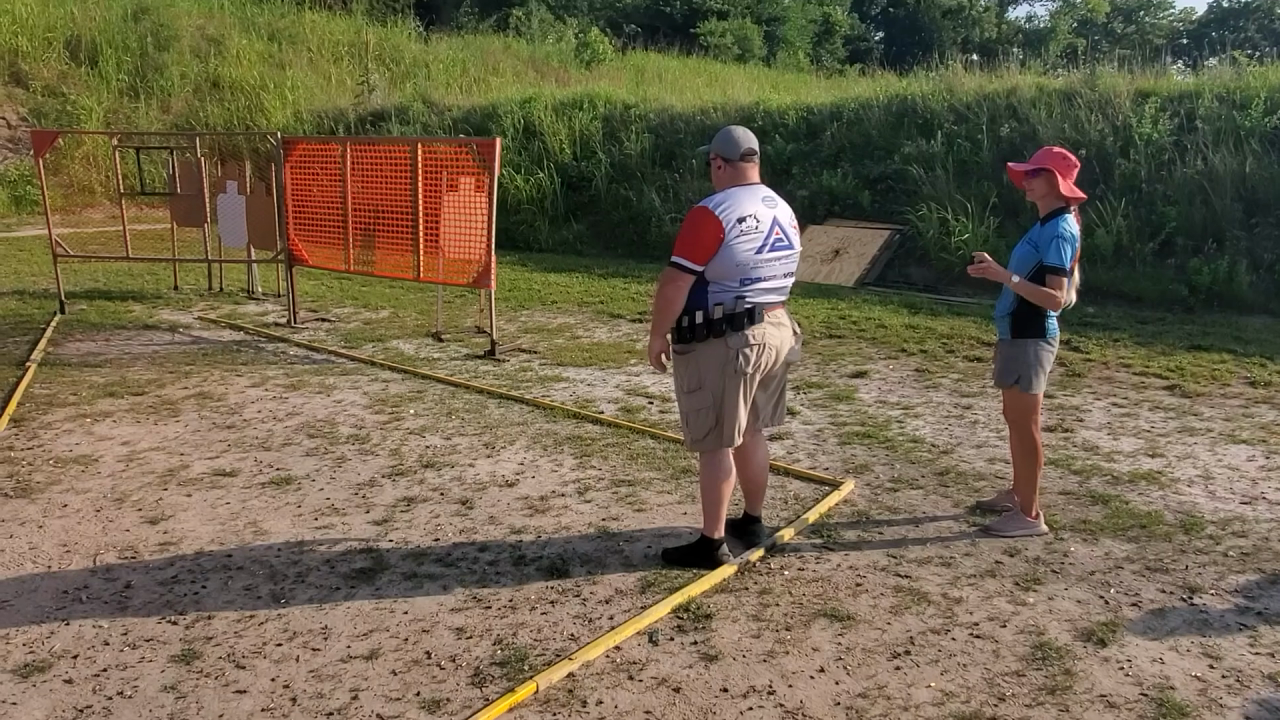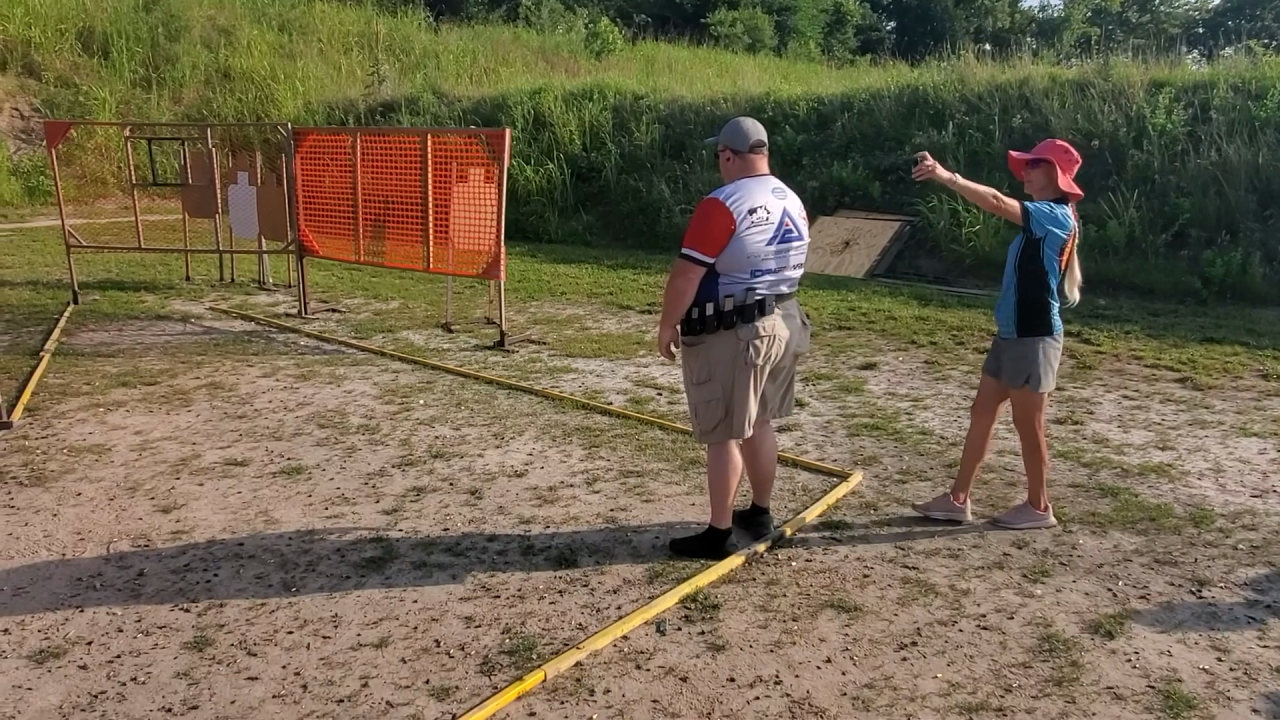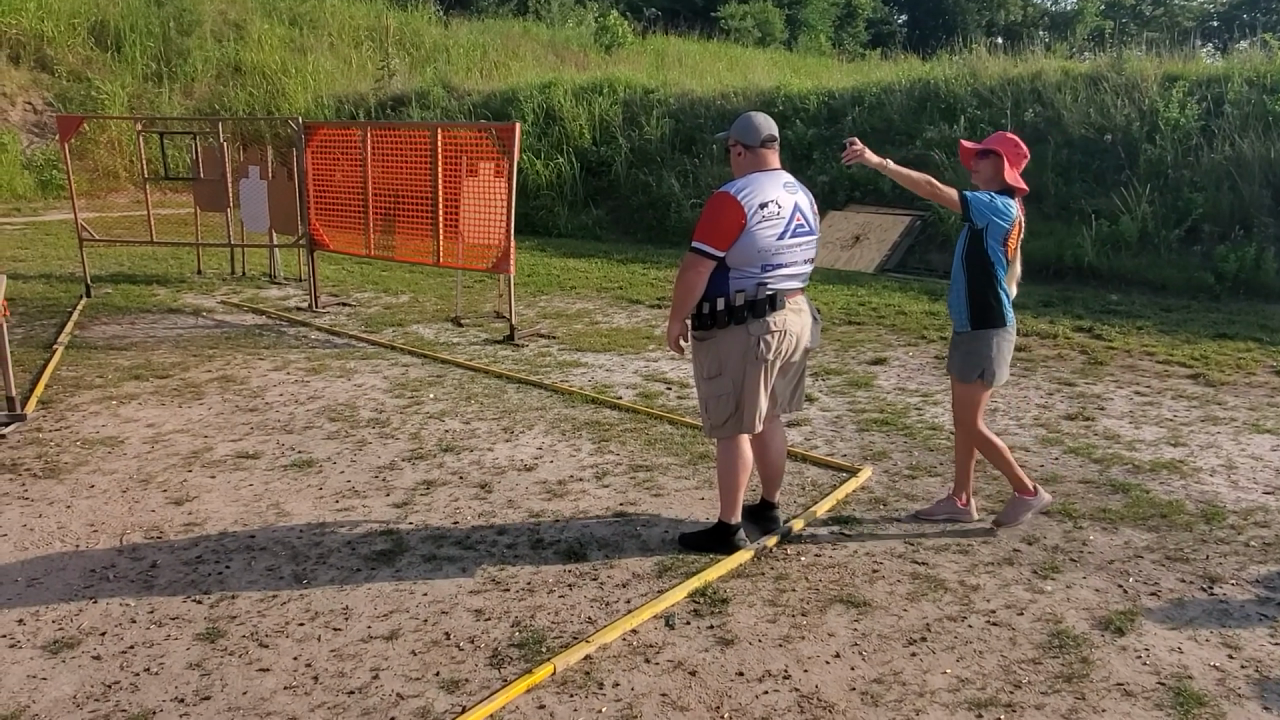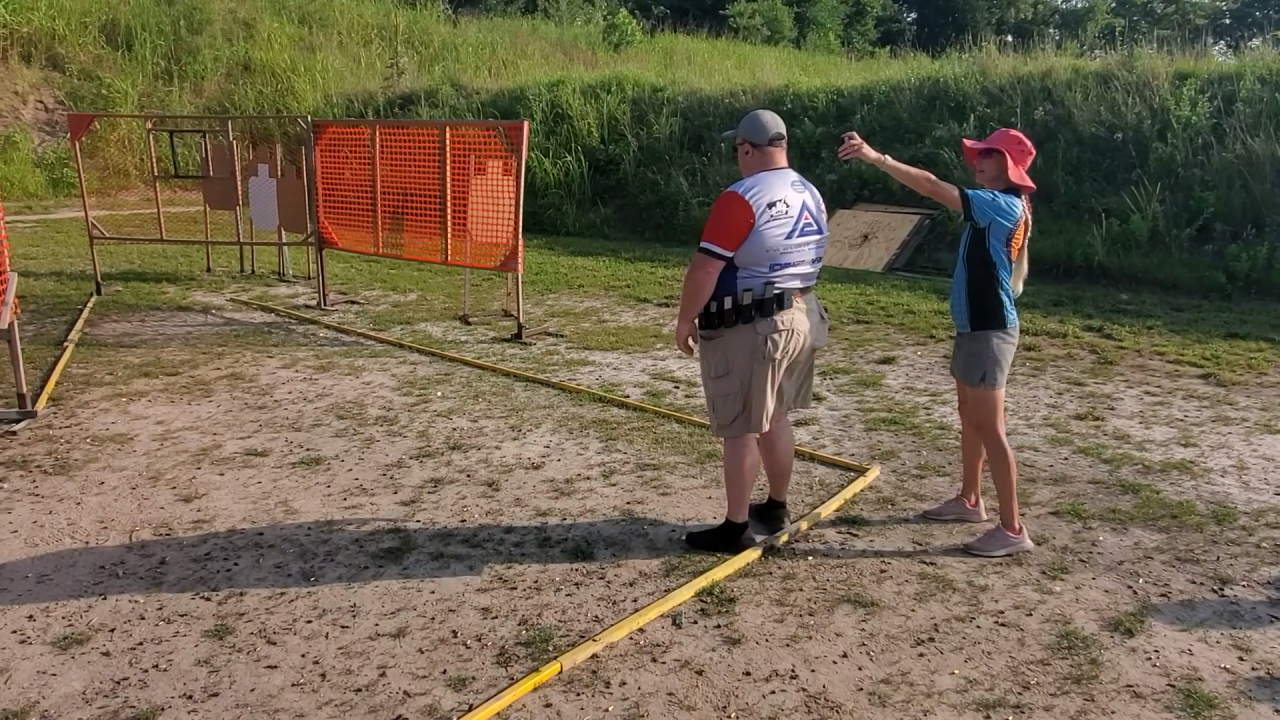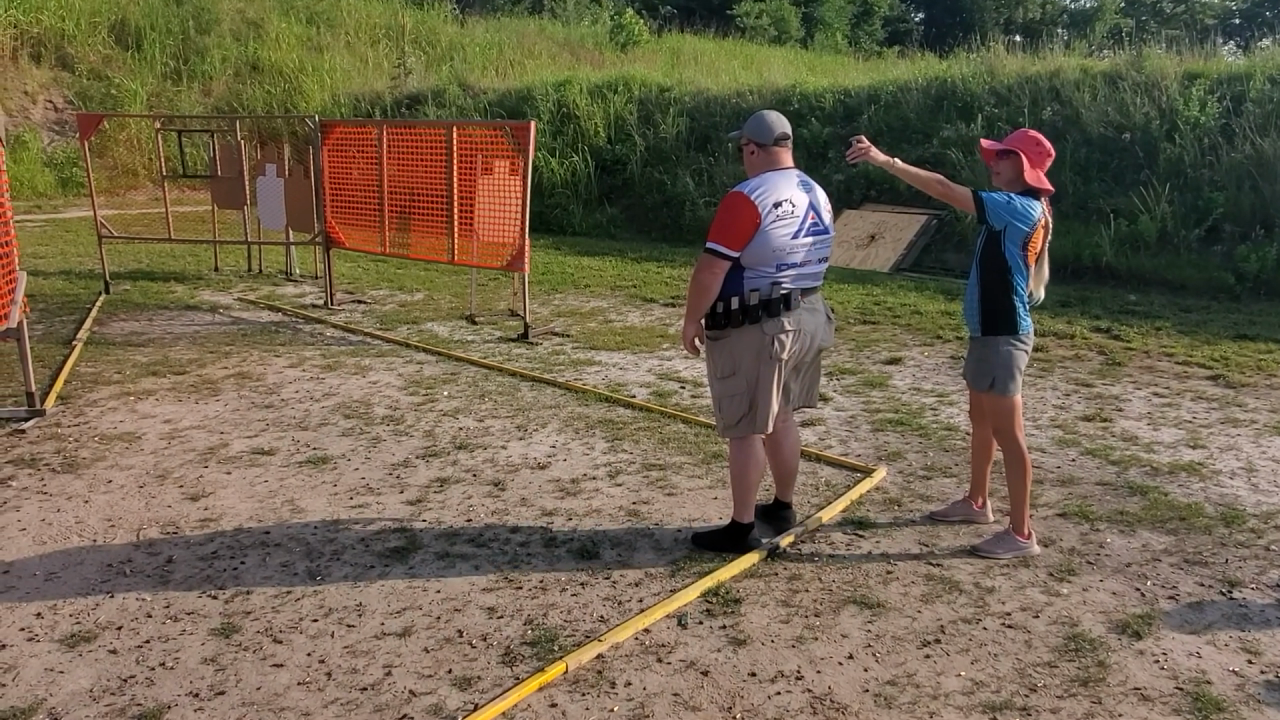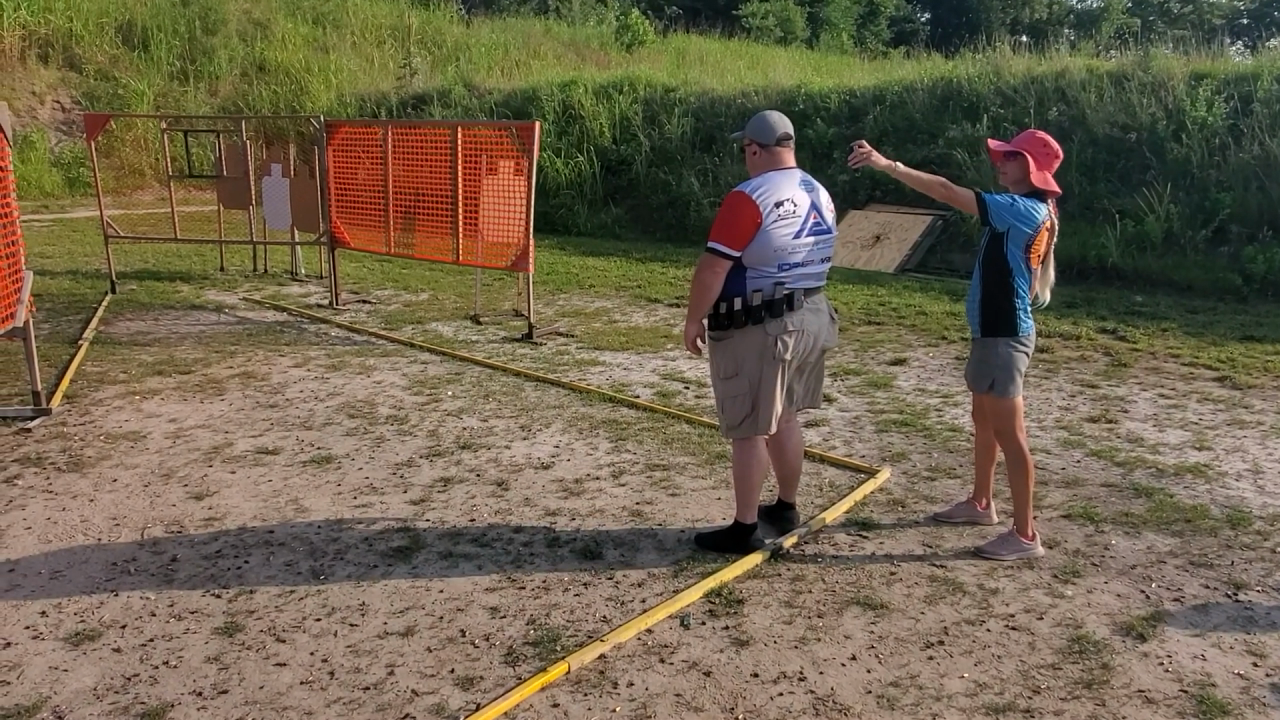
dt=0.7s
person 1, frame 1
left shoulder: (712, 212)
right shoulder: (784, 212)
left elbow: (675, 282)
left wrist: (658, 335)
left hip: (722, 341)
right hip: (775, 331)
left knee: (716, 443)
right knee: (750, 432)
left ankle: (712, 542)
right ankle: (752, 521)
person 1, frame 2
left shoulder: (722, 204)
right shoulder: (792, 202)
left elbow: (686, 274)
left wrist: (668, 325)
left hip: (730, 334)
right hip: (781, 324)
left knee: (724, 434)
right knee: (758, 423)
left ankle: (719, 533)
right ankle: (760, 513)
person 1, frame 3
left shoulder: (733, 198)
right shoulder: (803, 197)
left elbow: (696, 267)
left wrist: (677, 319)
left hip: (741, 327)
right hip: (795, 316)
left knee: (733, 428)
right knee: (768, 419)
left ankle: (728, 527)
right ankle: (769, 508)
person 1, frame 4
left shoulder: (741, 198)
right shoulder: (811, 195)
left elbow: (705, 268)
left wrist: (686, 319)
left hip: (749, 327)
right hip: (802, 316)
left knee: (740, 428)
right knee: (775, 417)
left ankle: (736, 527)
right ankle: (776, 507)
person 1, frame 5
left shoulder: (747, 198)
right shoulder: (817, 195)
left elbow: (711, 268)
left wrist: (692, 320)
left hip: (755, 327)
right hip: (808, 317)
left knee: (746, 429)
right knee: (781, 418)
left ankle: (742, 528)
right ankle: (782, 507)
person 1, frame 6
left shoulder: (749, 197)
right shoulder: (819, 194)
left elbow: (713, 268)
left wrist: (694, 320)
left hip: (757, 328)
right hip: (812, 317)
left knee: (749, 430)
right knee: (783, 418)
left ankle: (744, 529)
right ankle: (786, 507)
person 2, frame 1
left shoulder: (1061, 230)
right shoulder: (1044, 225)
left elbow: (1054, 297)
left wrist: (1003, 276)
right wrist: (996, 270)
left hip: (1032, 339)
right hip: (1017, 335)
left knee: (1025, 426)
right knee: (1015, 420)
left ankle: (1030, 514)
right ankle: (1018, 492)
person 2, frame 2
left shoulder: (1056, 216)
right shoulder: (1039, 219)
left elbow: (998, 203)
left wrist: (946, 176)
left hip: (1034, 338)
right hip: (1010, 333)
left knee: (1027, 424)
right knee: (981, 413)
left ankle: (1038, 507)
right ankle: (958, 498)
person 2, frame 3
left shoulder: (999, 206)
right shoulder: (993, 208)
left elbow: (934, 190)
left wrist: (878, 162)
left hip: (987, 330)
right hip: (970, 327)
left knee: (971, 424)
right knee: (962, 418)
left ankle: (1027, 492)
right ankle: (962, 499)
person 2, frame 4
left shoulder: (1004, 205)
right shoulder: (995, 206)
left elbow: (933, 187)
left wrist: (875, 158)
left hip: (990, 331)
right hip: (974, 327)
left knee: (989, 429)
right knee: (969, 418)
left ankle: (1012, 529)
right ankle: (969, 500)
person 2, frame 5
left shoulder: (1020, 208)
right shoulder: (1016, 208)
left elbow: (945, 190)
left wrist: (885, 161)
left hip: (1003, 336)
right hip: (989, 330)
left knee: (1007, 433)
right knee: (980, 419)
left ankle: (1021, 533)
right ankle: (976, 501)
person 2, frame 6
left shoulder: (1024, 210)
right shoulder: (1026, 210)
left elbow: (948, 193)
left wrist: (887, 165)
left hip: (1004, 336)
right hip: (993, 331)
left knee: (1008, 433)
right knee: (984, 420)
left ankle: (1025, 534)
right ankle: (980, 503)
